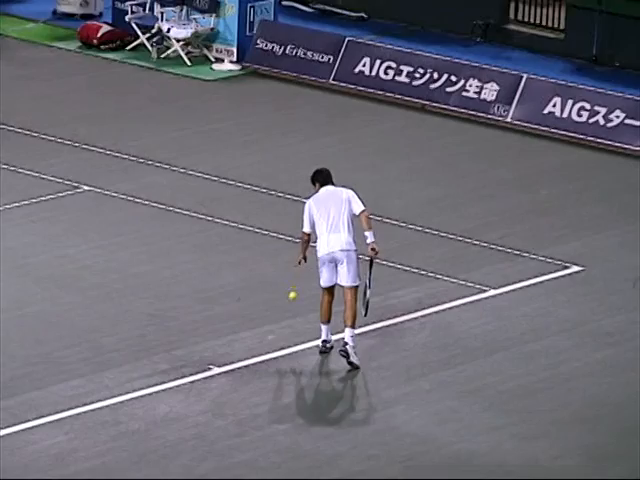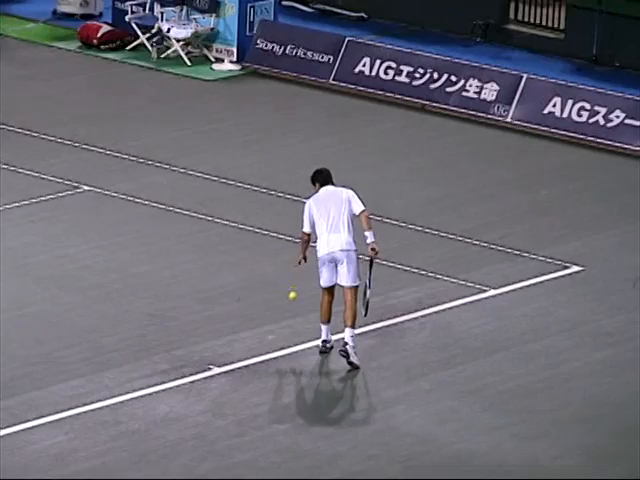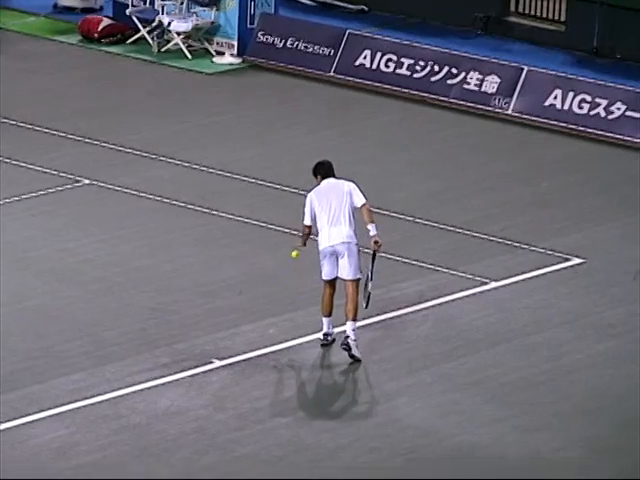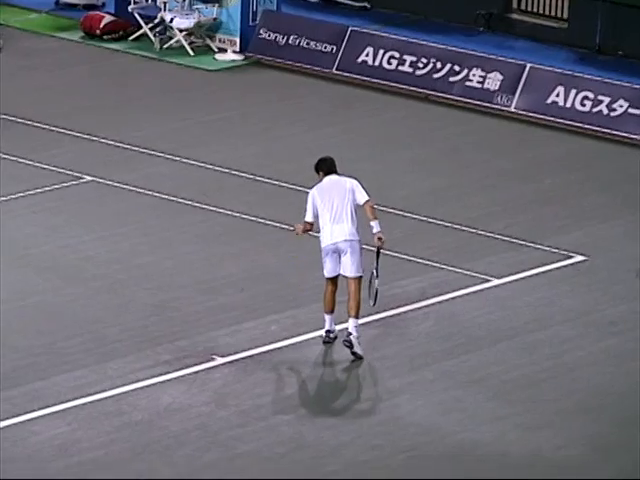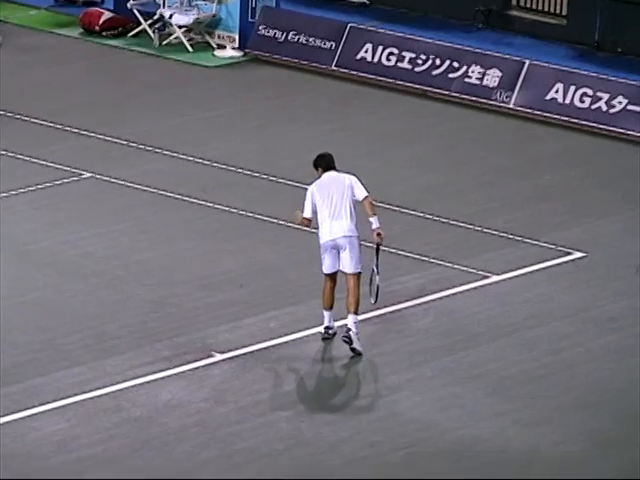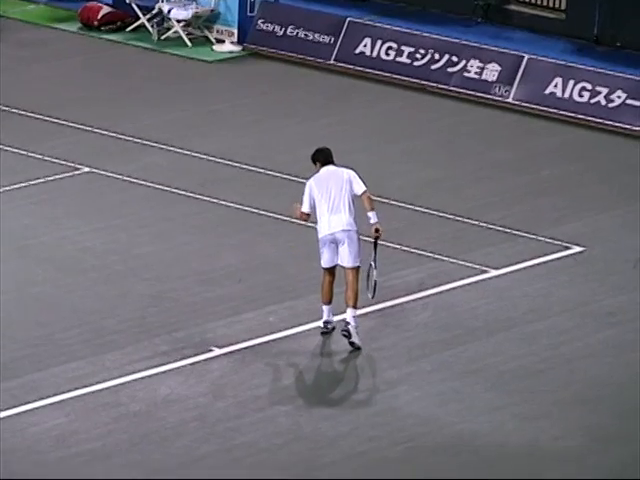
dt=0.1s
person 1, frame 1
left shoulder: (311, 202)
right shoulder: (346, 193)
left elbow: (306, 236)
right elbow: (364, 215)
left wrist: (302, 254)
right wrist: (371, 241)
left hip: (325, 251)
right hip: (346, 248)
left knee: (327, 294)
right knee: (350, 295)
left ankle: (325, 340)
right ankle: (348, 342)
person 1, frame 2
left shoulder: (311, 202)
right shoulder: (346, 193)
left elbow: (306, 236)
right elbow: (364, 215)
left wrist: (302, 254)
right wrist: (371, 240)
left hip: (324, 251)
right hip: (346, 248)
left knee: (327, 293)
right knee: (350, 295)
left ankle: (325, 340)
right ankle: (348, 342)
person 1, frame 3
left shoulder: (313, 195)
right shoulder: (348, 186)
left elbow: (307, 229)
right elbow: (365, 208)
left wrist: (302, 242)
right wrist: (373, 233)
left hip: (326, 244)
right hip: (346, 241)
left knee: (328, 286)
right knee: (351, 288)
left ankle: (327, 332)
right ankle: (349, 336)
person 1, frame 4
left shoulder: (315, 191)
right shoulder: (350, 183)
left elbow: (308, 225)
right elbow: (368, 205)
left wrist: (300, 230)
right wrist: (376, 230)
left hip: (328, 241)
right hip: (349, 238)
left knee: (331, 283)
right knee: (354, 285)
left ankle: (329, 330)
right ankle: (352, 333)
person 1, frame 5
left shoulder: (313, 188)
right shoulder: (349, 179)
left elbow: (307, 221)
right elbow: (367, 201)
left wrist: (299, 217)
right wrist: (376, 226)
left hip: (327, 237)
right hip: (347, 234)
left knee: (329, 280)
right knee: (353, 282)
left ankle: (328, 326)
right ankle: (351, 329)
person 1, frame 6
left shoulder: (312, 182)
right shoulder: (347, 173)
left elbow: (305, 216)
right elbow: (366, 196)
left wrist: (298, 211)
right wrist: (374, 221)
left hip: (325, 231)
right hip: (346, 228)
left knee: (328, 274)
right knee: (351, 276)
left ankle: (327, 321)
right ankle: (350, 323)
